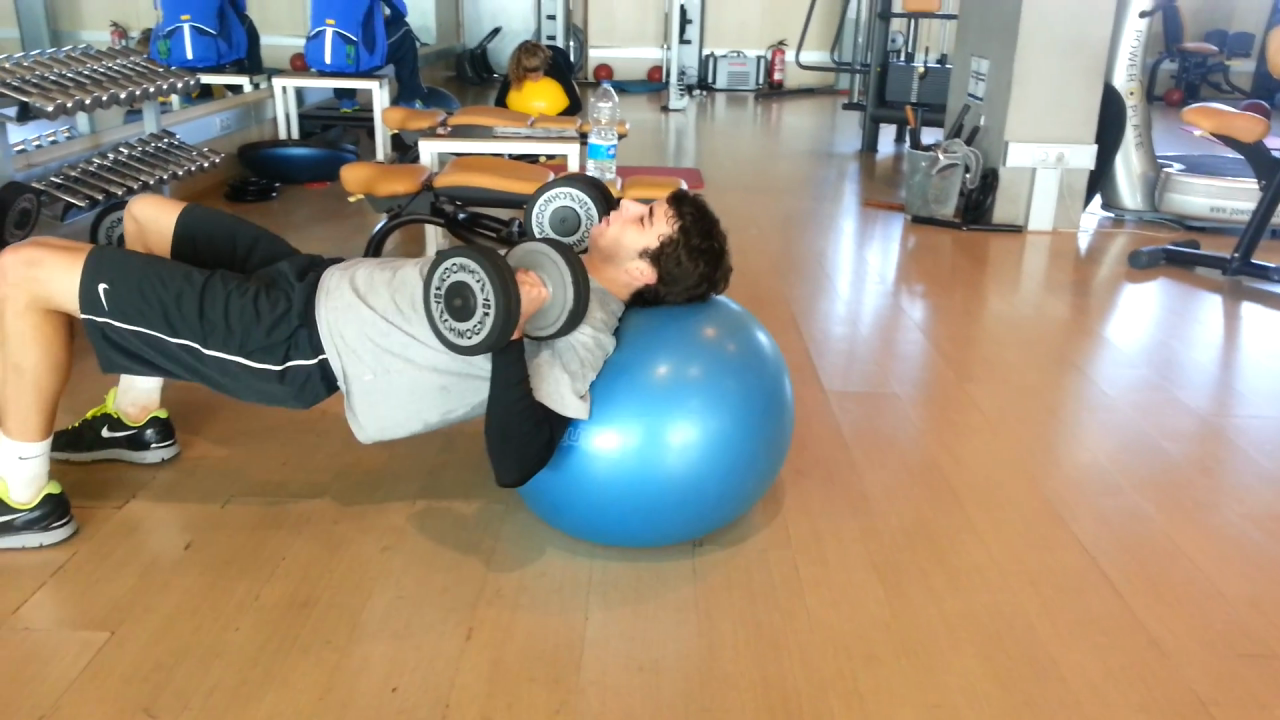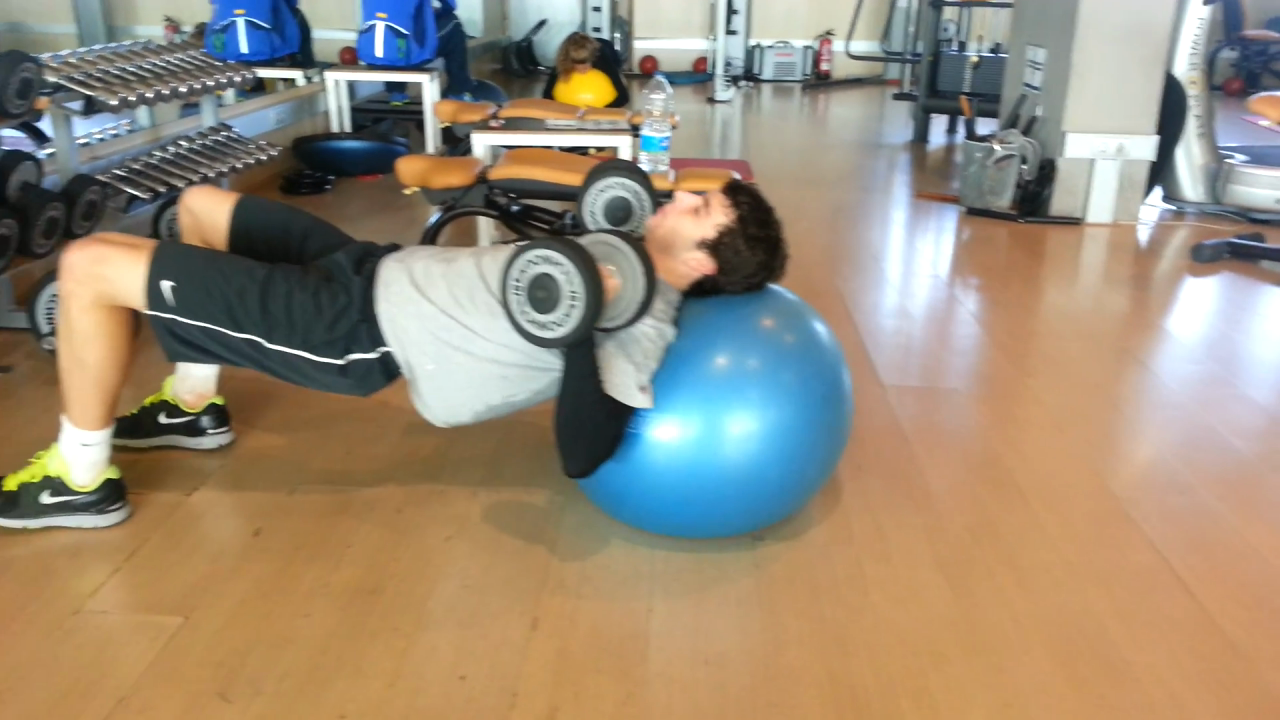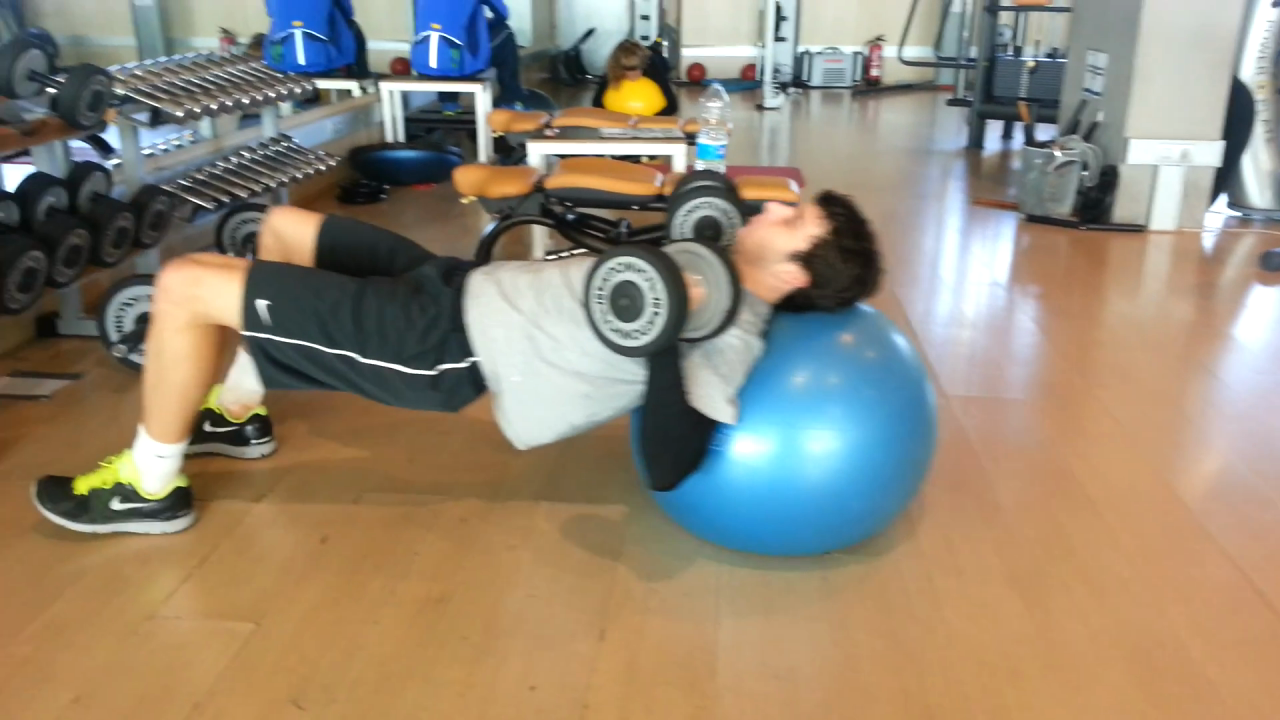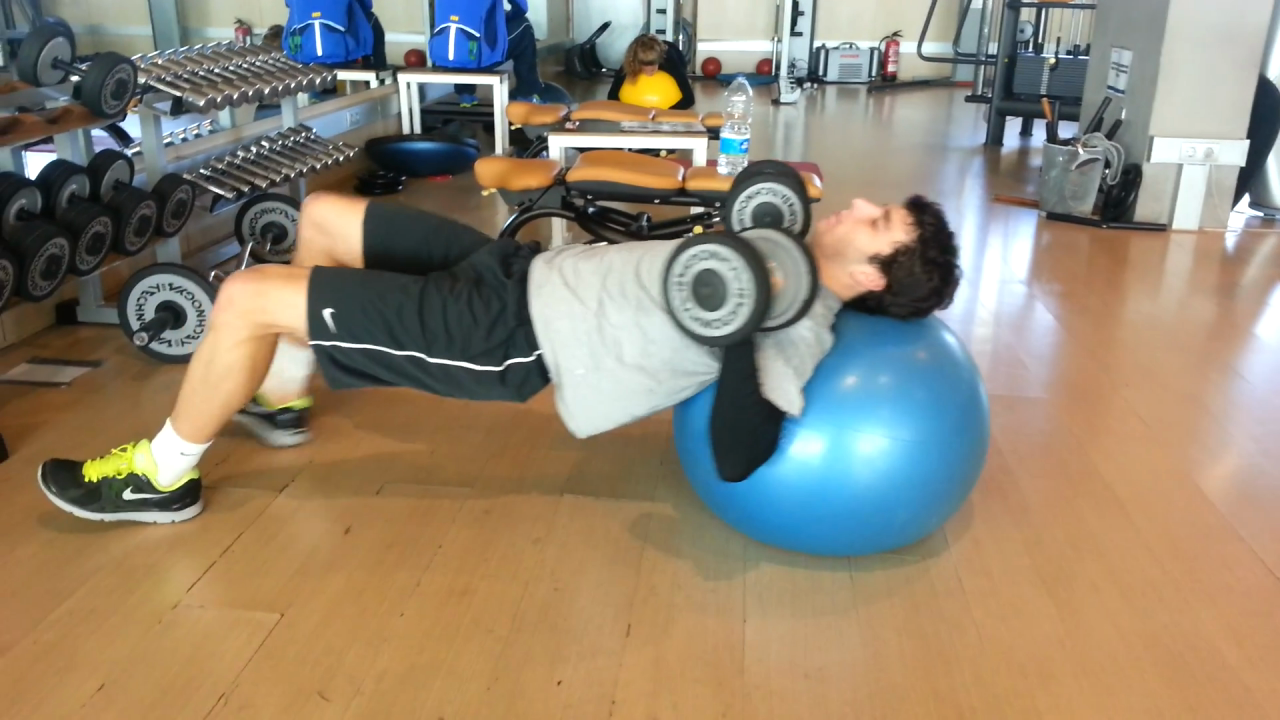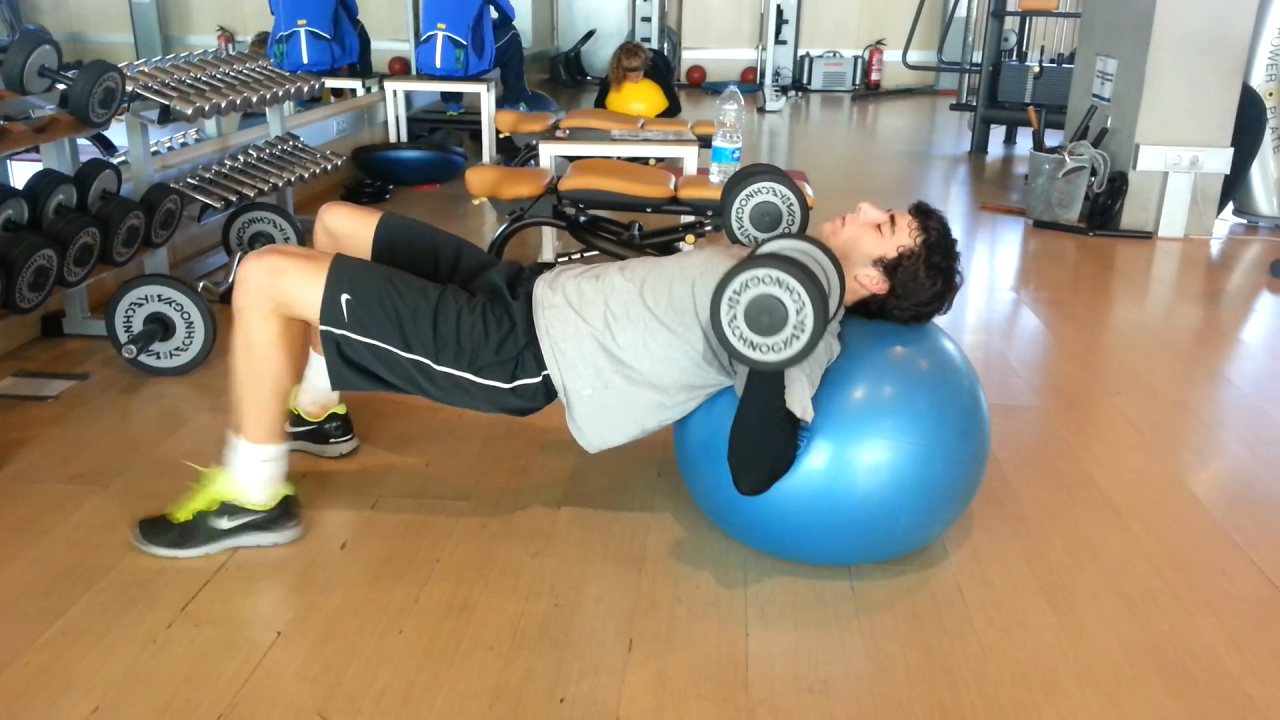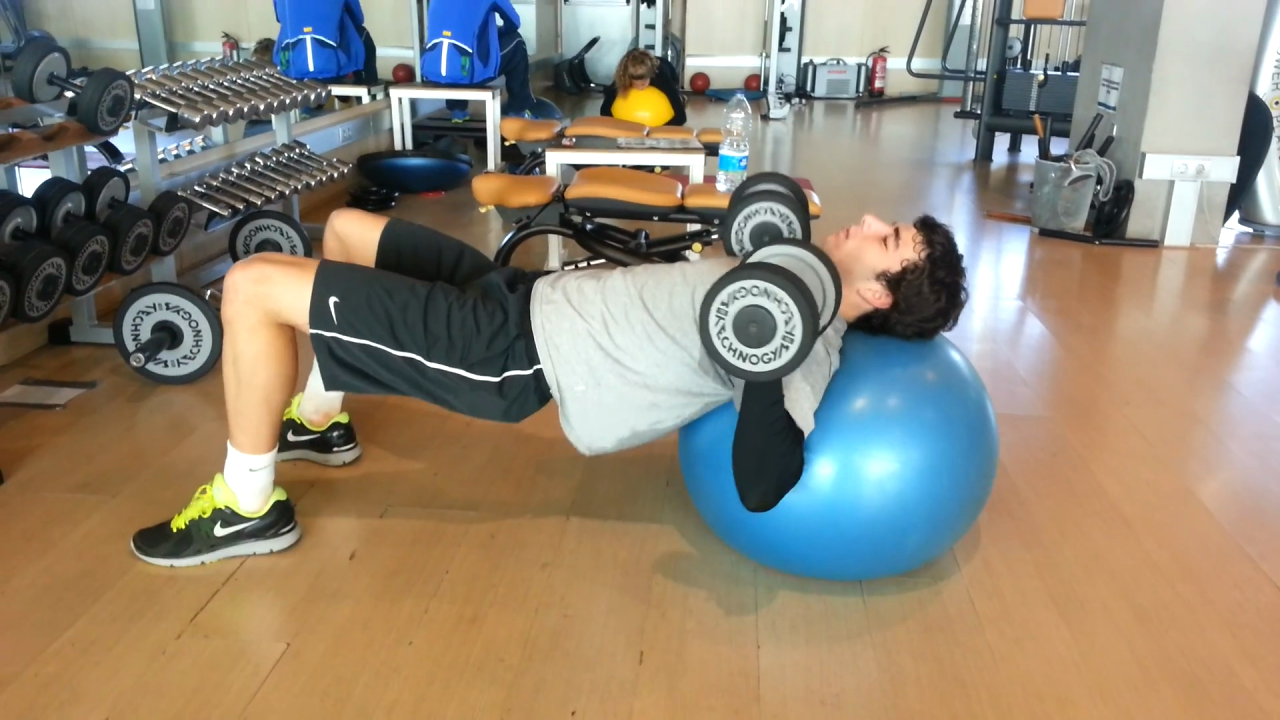
dt=0.3s
person 1, frame 1
left shoulder: (579, 335)
left elbow: (514, 463)
left wrist: (510, 332)
left hip: (302, 333)
right hip: (324, 283)
right knee: (145, 213)
right ankle: (137, 419)
person 1, frame 2
left shoulder: (642, 328)
left elbow: (582, 453)
left wrist: (581, 324)
right wrist: (596, 264)
left hip: (362, 325)
right hip: (382, 272)
left knee: (92, 266)
right knee: (202, 206)
left ankle: (81, 477)
right ankle: (193, 404)
person 1, frame 3
left shoulder: (730, 338)
left elbow: (667, 466)
left wrist: (668, 334)
left hip: (446, 341)
right hip: (466, 288)
left knee: (186, 285)
right knee: (284, 225)
left ankle: (150, 485)
right ankle: (237, 412)
person 1, frame 4
left shoulder: (800, 330)
left elbow: (736, 454)
left wrist: (741, 322)
left hip: (514, 332)
right hip: (528, 273)
left knee: (250, 296)
right knee: (325, 215)
left ankle: (162, 474)
right ankle: (286, 389)
person 1, frame 5
left shoulder: (812, 334)
left elbow: (754, 468)
left hip: (528, 351)
right hip: (542, 291)
left knee: (267, 279)
right knee: (334, 221)
left ankle: (252, 494)
right ankle: (315, 410)
person 1, frame 6
left shoulder: (808, 347)
left elbow: (760, 486)
left hip: (515, 350)
right hip: (531, 298)
left knee: (254, 285)
right knee: (345, 228)
left ankle: (247, 504)
right ankle: (319, 419)
